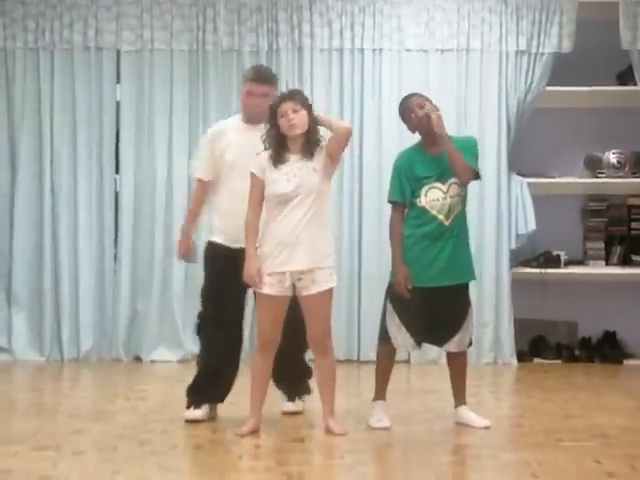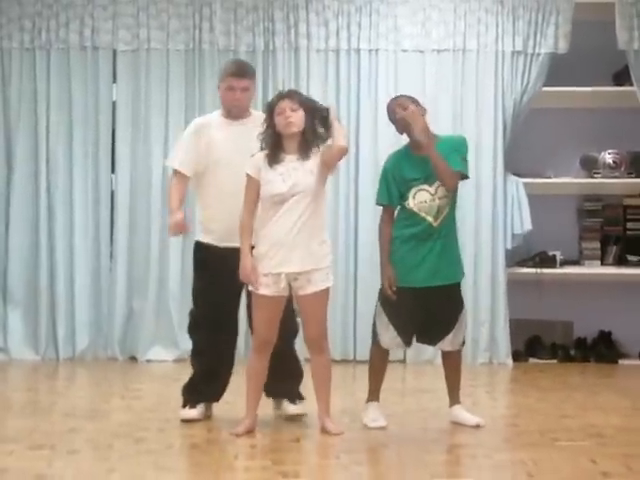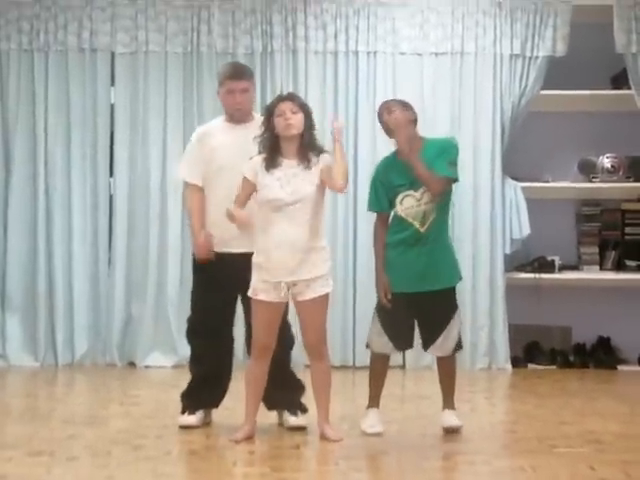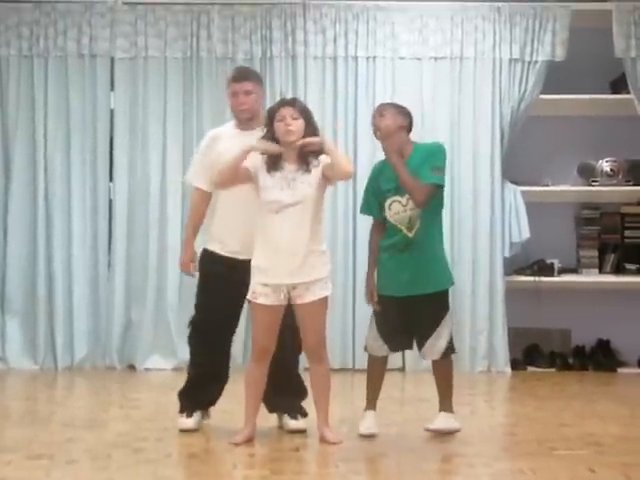
dt=0.2s
person 1, frame 1
right shoulder: (219, 133)
right elbow: (203, 185)
right wrist: (187, 231)
right hip: (224, 246)
left knee: (287, 322)
right knee: (218, 322)
left ankle: (294, 389)
right ankle: (205, 397)
person 1, frame 2
right shoulder: (201, 129)
right elbow: (180, 176)
right wrist: (175, 211)
right hip: (214, 245)
left knee: (277, 321)
right knee: (210, 323)
left ankle: (285, 392)
right ankle: (200, 396)
person 1, frame 3
right shoulder: (204, 136)
right elbow: (193, 189)
right wrist: (198, 233)
right hip: (215, 251)
left knee: (272, 331)
right knee: (208, 330)
left ankle: (286, 403)
right ankle: (199, 403)
person 1, frame 4
right shoulder: (214, 140)
right elbow: (201, 195)
right wrist: (187, 244)
right hip: (221, 255)
left knee: (282, 335)
right knee: (208, 330)
left ankle: (287, 407)
right ankle: (195, 404)
person 2, frame 1
left shoulder: (324, 157)
right shoulder: (265, 161)
left elbow: (345, 130)
right elbow: (253, 213)
left wrist: (321, 118)
right wrist: (251, 258)
left hip: (315, 261)
right hip: (273, 261)
left knee: (320, 342)
right knee: (266, 343)
left ankle: (329, 415)
right ankle: (255, 416)
person 2, frame 2
left shoulder: (319, 157)
right shoulder: (261, 162)
left elbow: (341, 147)
right elbow: (249, 212)
left wrist: (334, 121)
right wrist: (246, 254)
left hip: (312, 262)
right hip: (269, 262)
left knee: (317, 341)
right knee: (262, 342)
left ankle: (325, 415)
right ankle: (250, 415)
person 2, frame 3
left shoulder: (319, 163)
right shoulder: (260, 165)
left elbow: (340, 186)
right elbow: (235, 205)
left wrist: (337, 142)
right wrist: (239, 214)
left hip: (311, 267)
right hip: (268, 267)
left knee: (316, 347)
right knee: (261, 348)
left ankle: (324, 421)
right ankle: (249, 422)
person 2, frame 4
left shoulder: (318, 167)
right shoulder: (261, 167)
left elbow: (347, 172)
right elbow: (220, 181)
left wrist: (326, 145)
right wrist: (249, 150)
left hip: (311, 271)
right hip: (268, 271)
left knee: (316, 350)
right knee: (261, 351)
left ankle: (324, 424)
right ankle: (249, 425)
person 3, frame 1
left shoulder: (465, 145)
right shoulder: (406, 160)
left elbow: (466, 177)
right elbow: (397, 214)
left wrist: (442, 135)
right wrist: (398, 263)
left hip: (453, 262)
right hip: (414, 264)
left knee: (457, 337)
right knee: (391, 334)
left ankle: (461, 406)
right ankle: (379, 402)
person 3, frame 2
left shoulder: (454, 144)
right shoulder: (395, 162)
left elbow: (451, 182)
right elbow: (387, 217)
left wrist: (426, 141)
right wrist: (385, 265)
left hip: (443, 263)
right hip: (403, 264)
left knee: (451, 337)
right knee: (384, 336)
left ankle: (456, 405)
right ankle: (373, 402)
person 3, frame 3
left shoulder: (444, 147)
right shoulder: (385, 167)
left elbow: (437, 189)
right elbow: (381, 222)
left wrist: (408, 150)
right wrist: (380, 271)
left hip: (437, 268)
right hip: (397, 270)
left knee: (445, 343)
right knee: (382, 342)
left ankle: (449, 409)
right ankle: (372, 409)
person 3, frame 4
left shoulder: (433, 152)
right shoulder: (379, 171)
left elbow: (420, 197)
right elbow: (377, 226)
left wrist: (394, 159)
right wrist: (371, 274)
left hip: (429, 272)
right hip: (391, 274)
left knee: (438, 346)
right knee: (379, 344)
left ankle: (447, 412)
right ankle: (370, 412)
